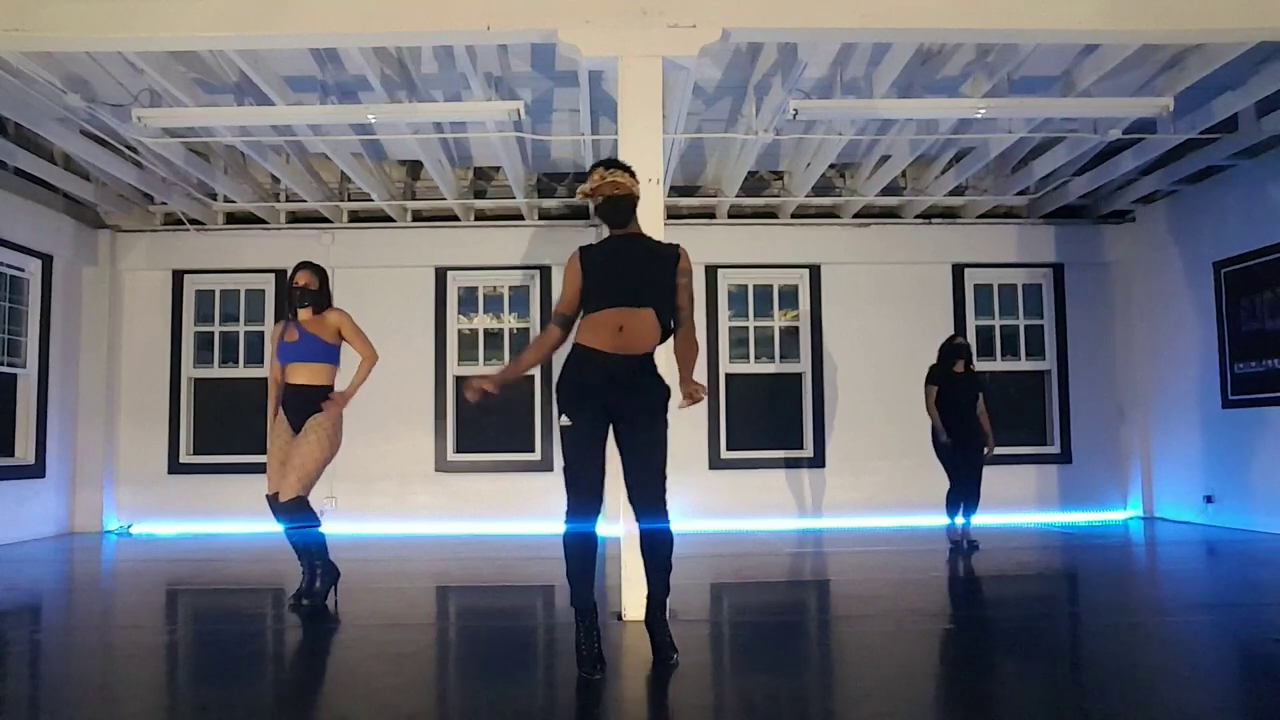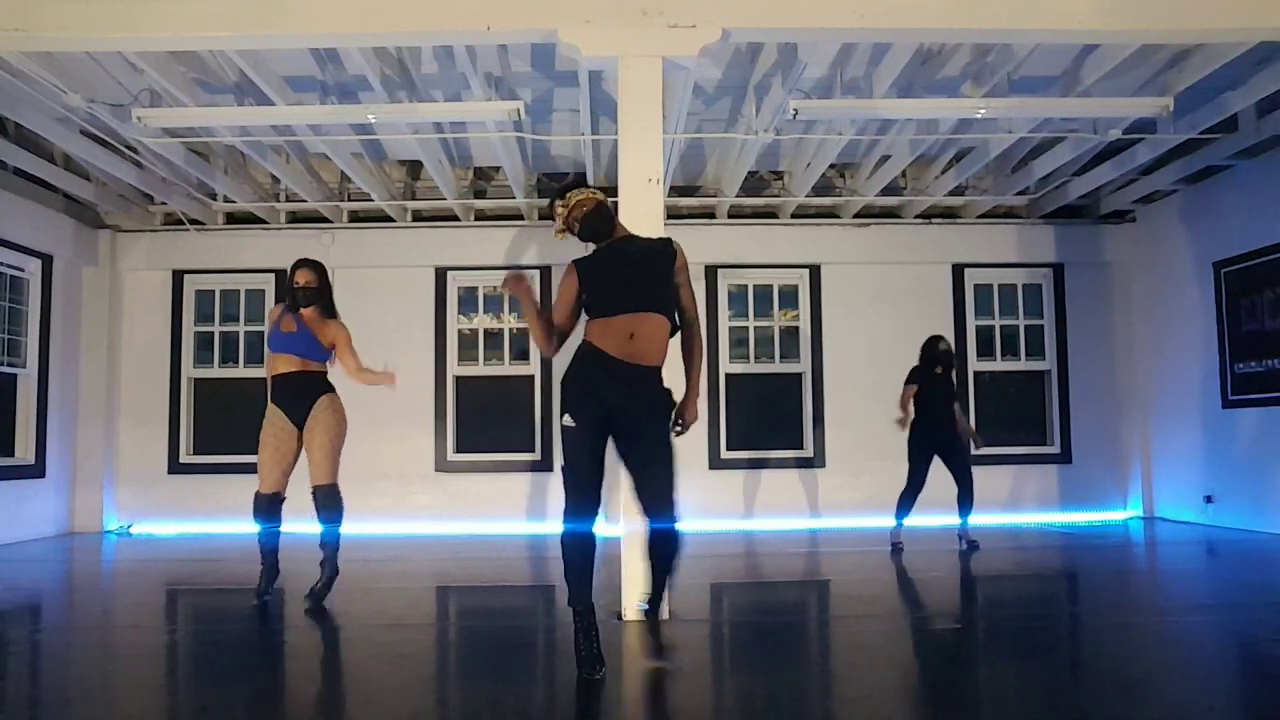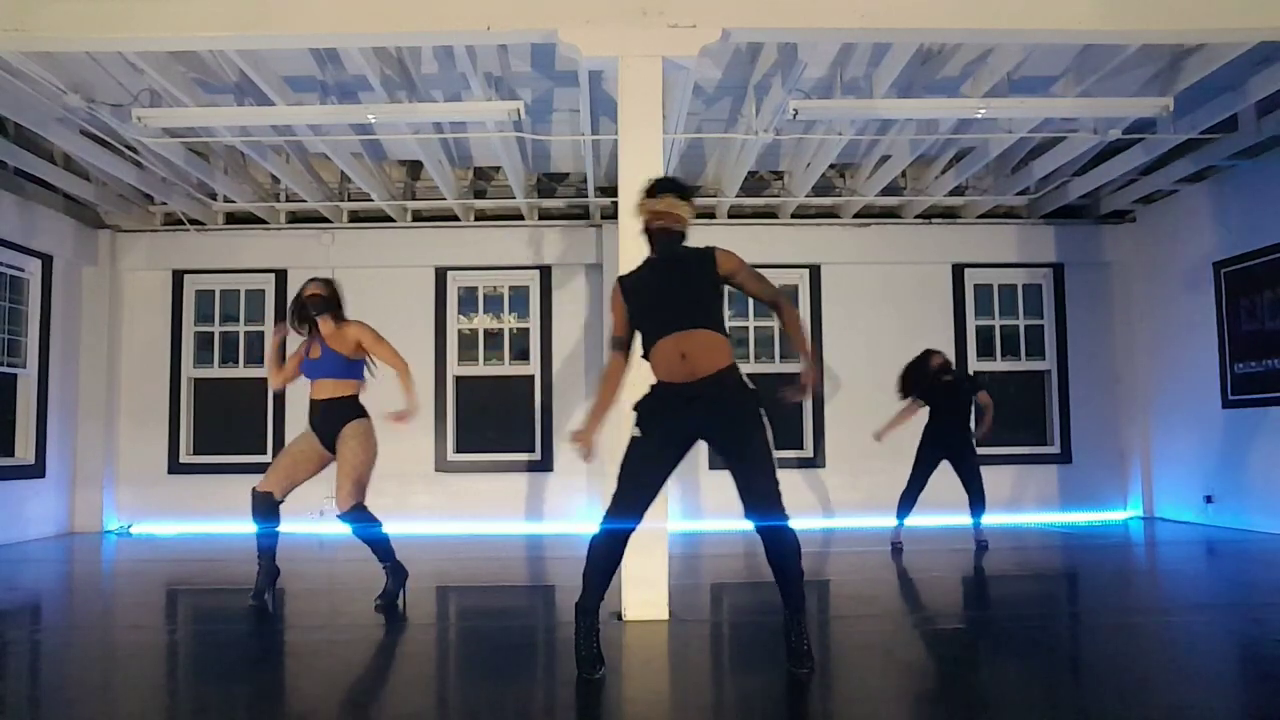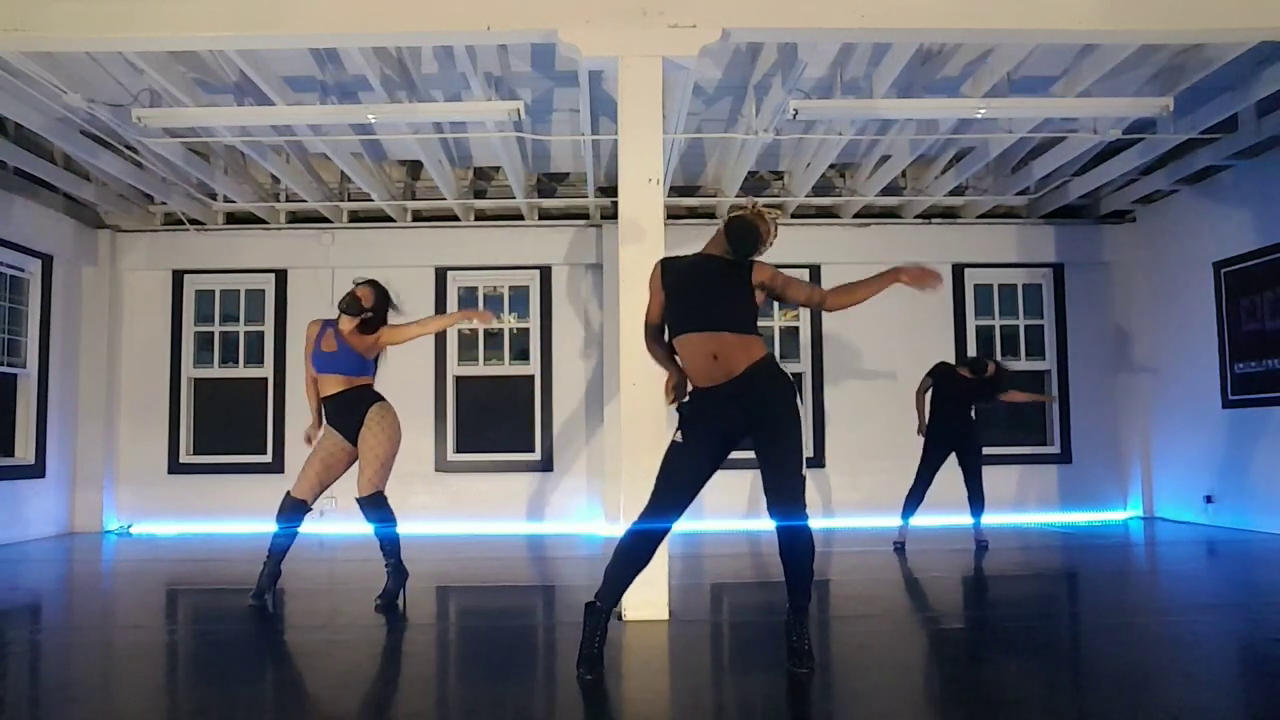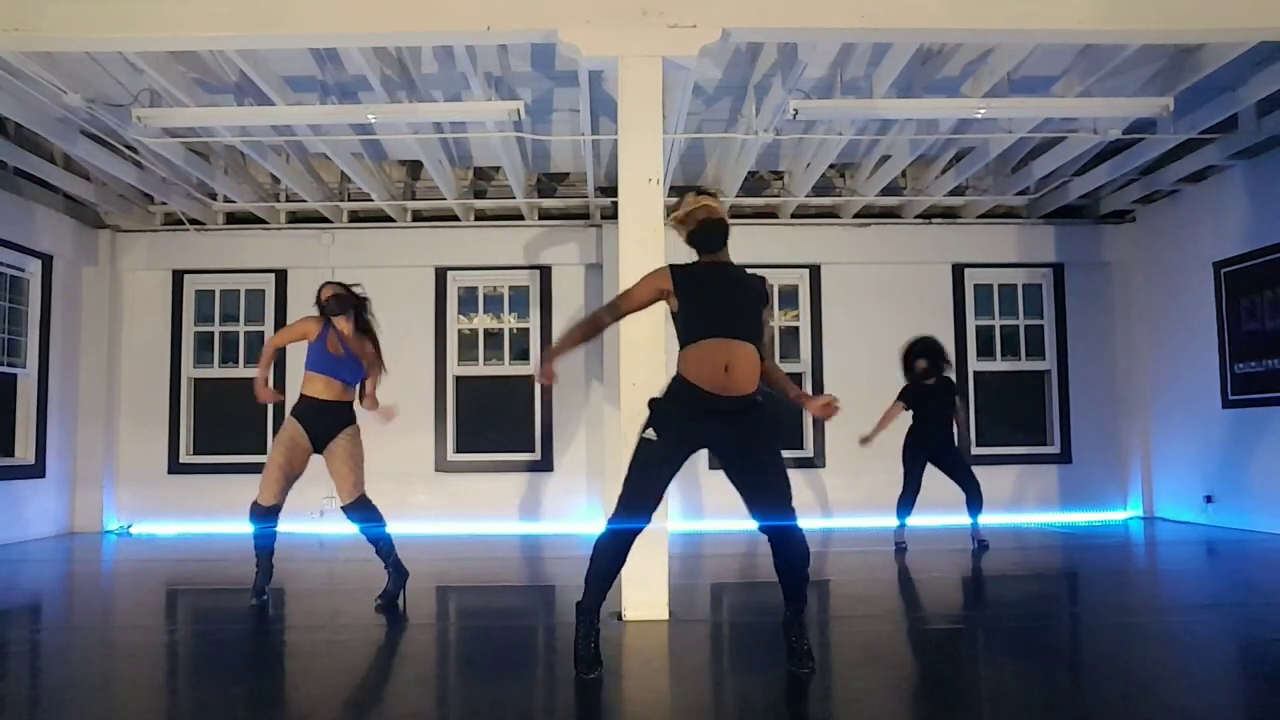
dt=0.5s
person 1, frame 1
left shoulder: (672, 257)
right shoulder: (584, 258)
left elbow: (685, 328)
right elbow: (555, 331)
left wrist: (686, 378)
right wrist: (500, 377)
left hip: (640, 384)
right hip: (583, 378)
left knee: (650, 505)
right knee: (582, 507)
left ankle: (657, 618)
right ankle: (585, 622)
person 1, frame 2
left shoulder: (668, 252)
right shoulder: (580, 270)
left elbow: (691, 323)
right elbow: (548, 343)
left wrist: (692, 393)
right wrist: (524, 299)
left hip: (642, 391)
right hip: (588, 382)
left knee: (660, 510)
right knee: (580, 509)
left ankle: (653, 613)
right ankle: (583, 620)
person 1, frame 3
left shoulder: (713, 261)
right shoulder: (628, 287)
left elbow: (778, 302)
right elbow: (619, 359)
left wrist: (807, 360)
right wrist: (592, 424)
left hip: (728, 397)
right hip: (666, 405)
left knee: (767, 513)
right knee: (622, 515)
left ankle: (796, 621)
right ankle: (586, 620)
person 1, frame 4
left shoulder: (754, 273)
right shoulder: (668, 271)
left elbow: (830, 300)
right elbow: (653, 334)
left wrist: (893, 276)
right wrist: (676, 371)
left hip: (768, 394)
right hip: (709, 405)
left knee: (790, 515)
right knee: (658, 515)
left ankle: (798, 624)
right ankle: (599, 615)
person 1, frame 5
left shoulder: (757, 287)
right shoulder: (672, 278)
right elbow: (607, 314)
left wrist: (803, 399)
right wrist: (553, 353)
left hip: (745, 415)
right hip: (682, 408)
left knee: (782, 525)
right knee: (628, 519)
left ankle: (795, 625)
right ankle: (588, 621)
person 2, frame 1
left shoulder: (335, 318)
right shoulder: (281, 329)
left elbow: (370, 354)
left wrist: (347, 394)
right wrist: (272, 416)
left hip: (321, 414)
right hip: (288, 414)
left knee: (290, 496)
right knee: (276, 498)
left ankle: (324, 570)
right ankle: (311, 571)
person 2, frame 2
left shoulder: (335, 327)
right shoulder: (279, 313)
left elbow: (354, 370)
left wrist: (377, 378)
left hip: (321, 400)
right hip: (281, 406)
left knee: (324, 485)
right knee: (268, 492)
left ankle: (329, 567)
right ankle: (268, 570)
person 2, frame 3
left shoulder: (355, 332)
right shoulder: (307, 346)
left elbow: (398, 364)
right elbow: (277, 381)
left wrist: (410, 401)
right wrist: (276, 341)
left hip: (352, 425)
right hip: (318, 429)
left knee: (349, 506)
right knee: (264, 493)
left ankle: (394, 572)
right ankle: (266, 573)
person 2, frame 4
left shoulder: (376, 338)
right shoulder: (317, 330)
left elbow: (427, 325)
right elbow: (312, 378)
left wrist: (467, 314)
right wrist: (315, 419)
left hip: (373, 415)
right hip: (337, 427)
left knee: (369, 494)
right knee: (299, 495)
left ankle: (396, 572)
right ankle: (269, 572)
person 2, frame 5
left shoulder: (368, 347)
right shoulder: (314, 327)
left elbow: (367, 395)
right elbow: (272, 344)
left wrist: (378, 408)
right wrist: (262, 382)
left hip: (342, 427)
right hip: (301, 421)
left knee: (353, 500)
right knee: (267, 499)
left ankle: (395, 572)
right ankle: (263, 573)
person 3, frame 1
left shoulder: (973, 377)
right shoulder: (938, 372)
left elbow: (981, 410)
right elbow: (930, 403)
left wrist: (989, 436)
right wrist: (939, 430)
left hip: (972, 436)
right hip: (948, 436)
left knee: (973, 484)
right knee: (959, 482)
left ankle: (965, 529)
right ankle: (952, 525)
person 3, frame 2
left shoulder: (948, 379)
right shoulder: (919, 373)
right elbow: (906, 396)
left wrist: (972, 434)
right wrist: (906, 415)
left hip: (948, 436)
right hip: (923, 436)
left knee: (966, 481)
right knee: (914, 485)
left ankle: (964, 529)
right ankle: (897, 528)
person 3, frame 3
left shoulder: (966, 381)
right shoulder: (929, 388)
left elbow: (988, 404)
right elbow: (909, 410)
left wrist: (982, 429)
right wrist: (885, 430)
left hip: (961, 443)
right hip: (933, 441)
left knee: (975, 488)
right knee: (915, 485)
left ankle: (978, 528)
right ankle: (899, 527)
person 3, frame 4
left shoulder: (980, 386)
right shoulder: (942, 370)
left elbow: (1009, 395)
right elbow: (920, 391)
left wrist: (1040, 397)
right wrist: (921, 421)
left hip: (967, 438)
right hip: (937, 436)
left knee: (974, 485)
right knee: (921, 482)
left ankle: (977, 528)
right ankle: (904, 526)
person 3, frame 5
left shoulder: (947, 384)
right shoulder: (911, 390)
left elbow: (958, 407)
right elbow: (893, 412)
left wrist: (964, 430)
right wrist: (872, 435)
left hip: (944, 446)
right hip: (917, 446)
left knee: (972, 486)
right knee: (911, 489)
left ankle: (975, 528)
right ankle: (900, 528)
